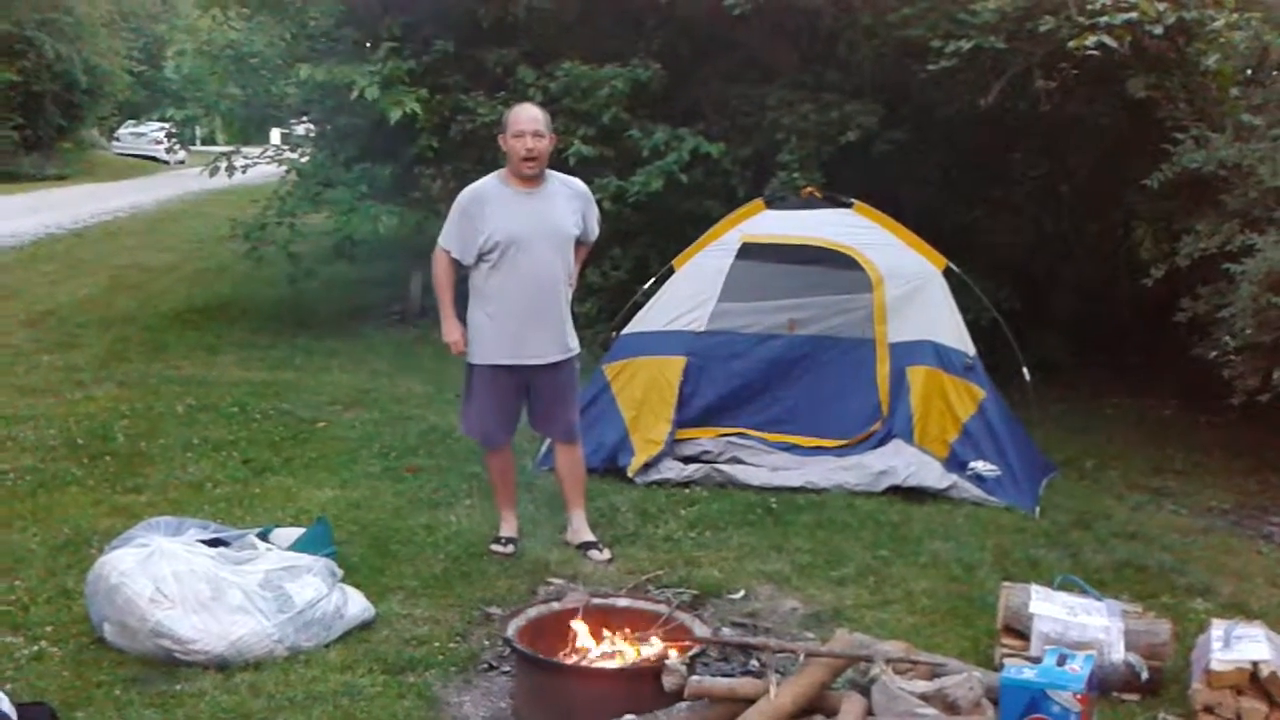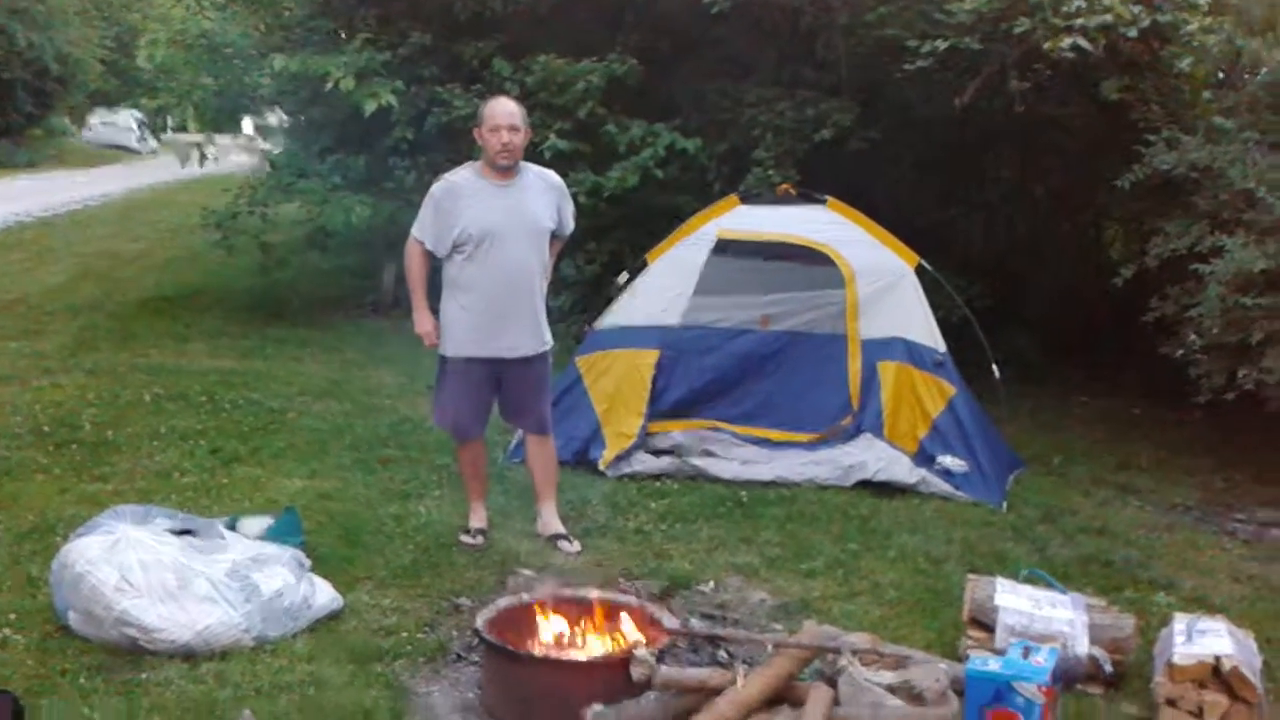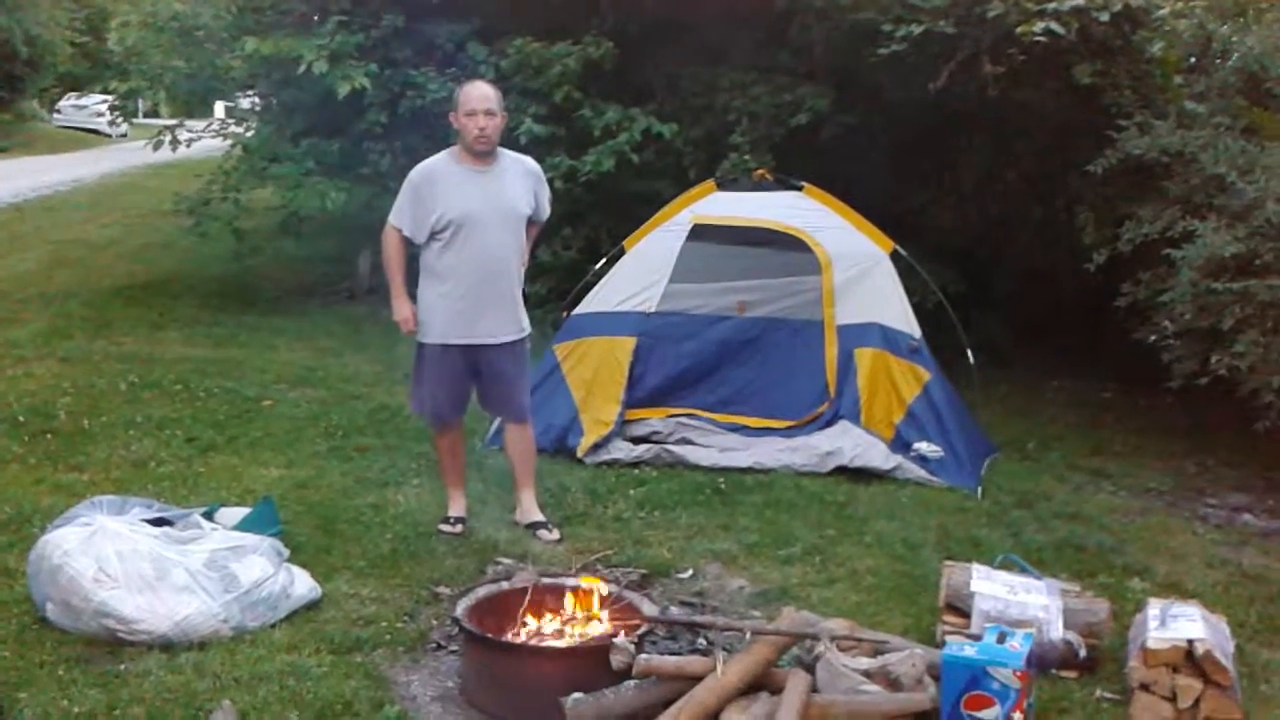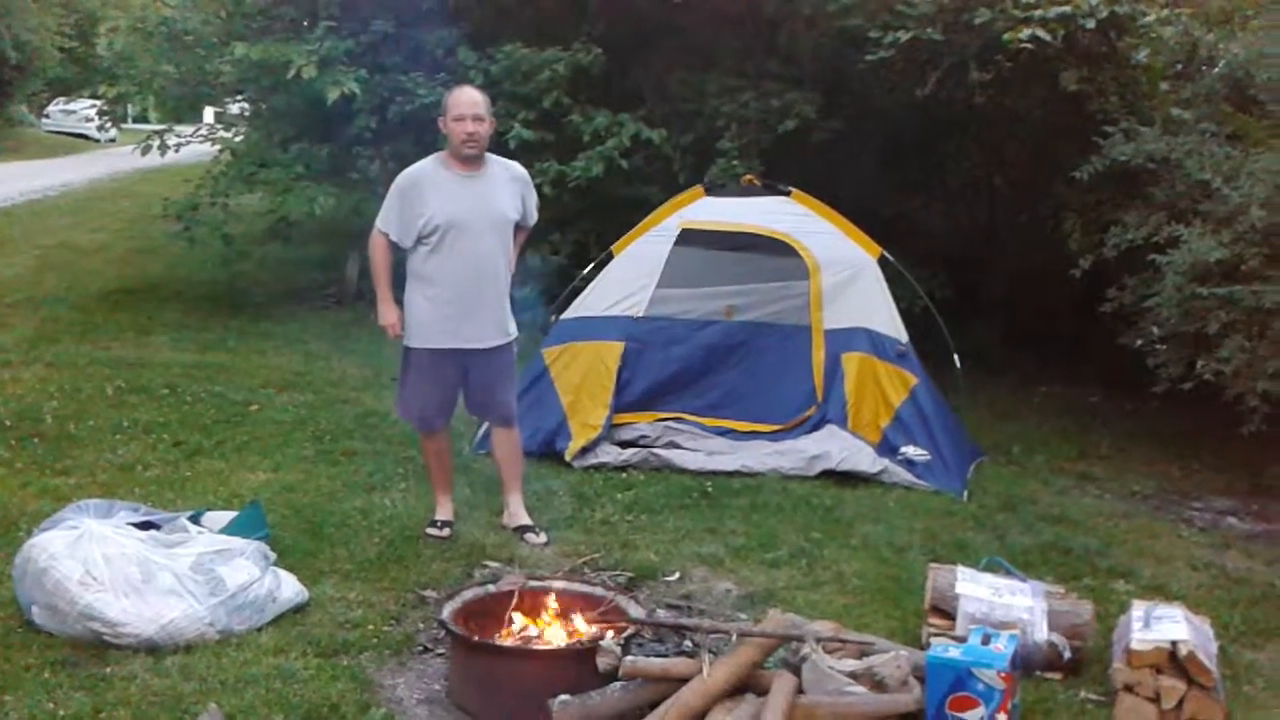
dt=0.5s
person 1, frame 1
left shoulder: (574, 193)
right shoulder: (477, 198)
right elbow: (443, 257)
right wrist: (448, 319)
left hip: (556, 344)
right hip: (493, 347)
left knee: (566, 433)
right knee: (495, 438)
left ankle: (578, 524)
right ankle: (507, 522)
person 1, frame 2
left shoulder: (550, 186)
right shoulder: (452, 189)
right elbow: (417, 248)
right wrist: (420, 311)
left hip: (529, 336)
right hip: (468, 340)
left knee: (539, 426)
right knee: (467, 429)
left ankle: (548, 516)
right ankle: (477, 512)
person 1, frame 3
left shoulder: (526, 172)
right shoulder: (428, 176)
right elbow: (394, 235)
right wrist: (399, 298)
left hip: (507, 324)
right hip: (444, 327)
left knee: (517, 413)
right knee: (446, 418)
left ankle: (527, 505)
right ankle: (456, 501)
person 1, frame 4
left shoulder: (514, 177)
right shoulder: (415, 180)
right elbow: (380, 239)
right wrist: (385, 302)
left hip: (494, 328)
right hip: (431, 331)
left knee: (504, 416)
right knee: (432, 421)
left ankle: (515, 508)
right ankle: (443, 505)
